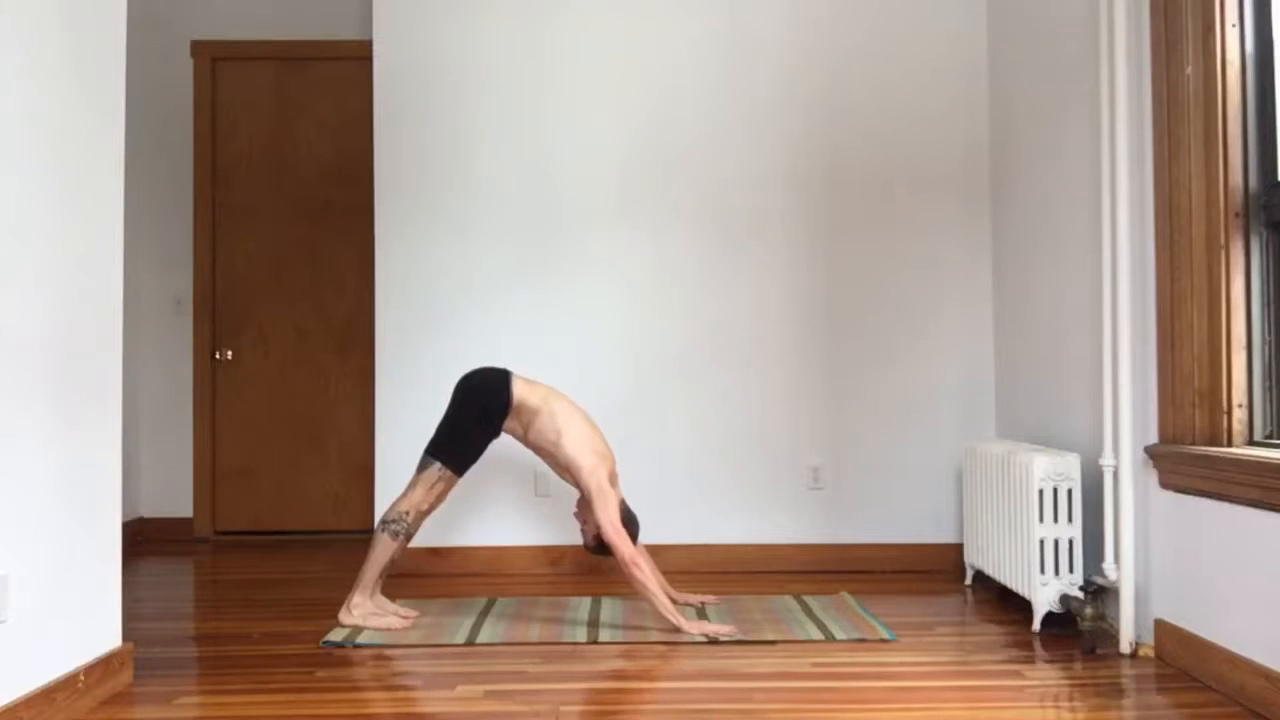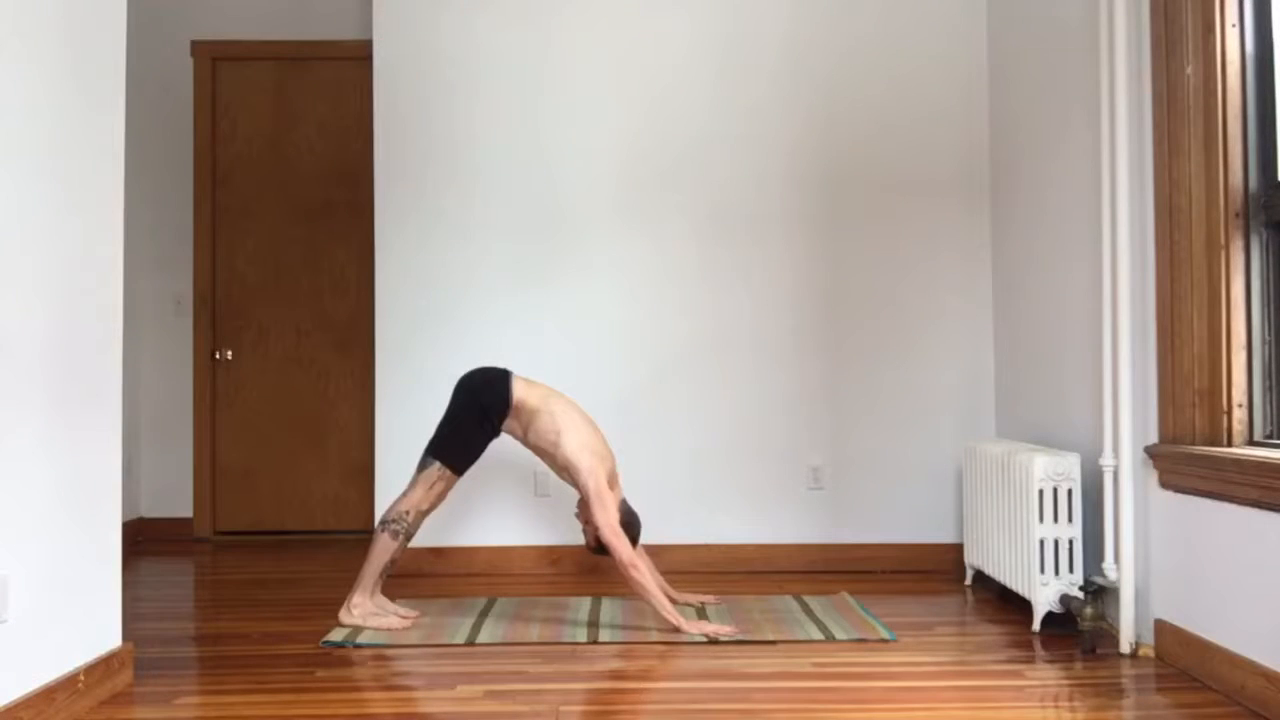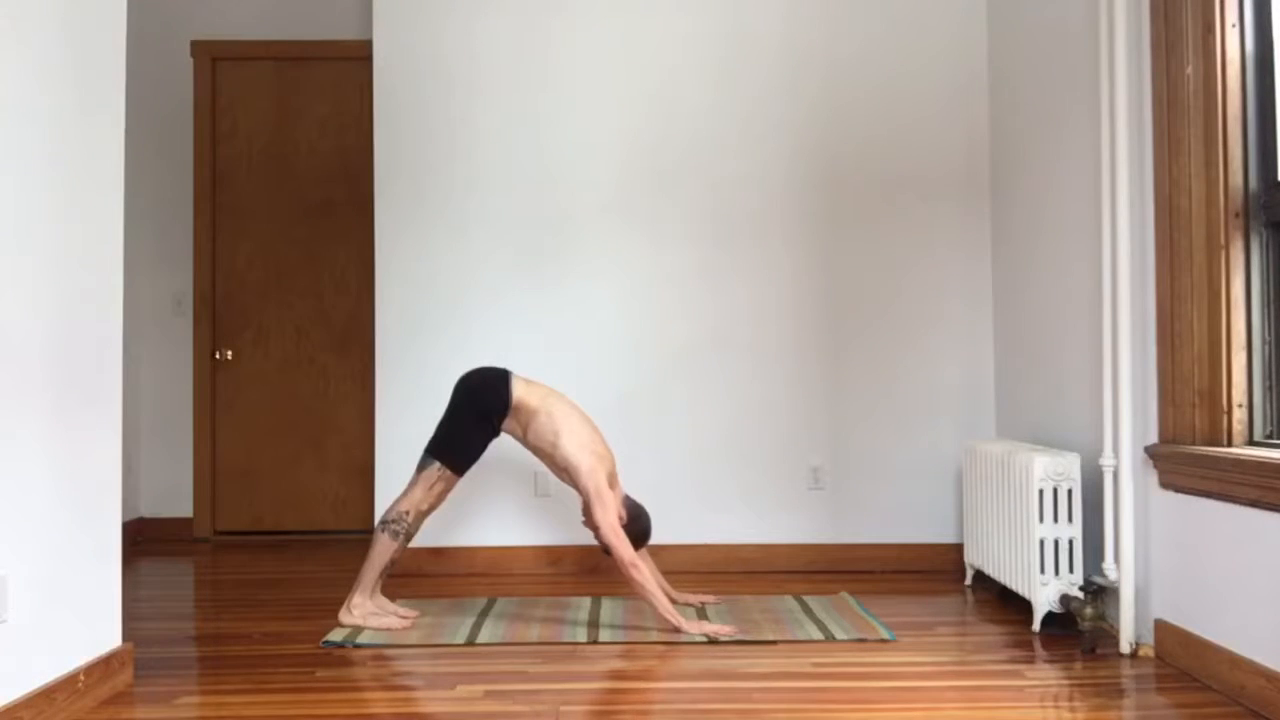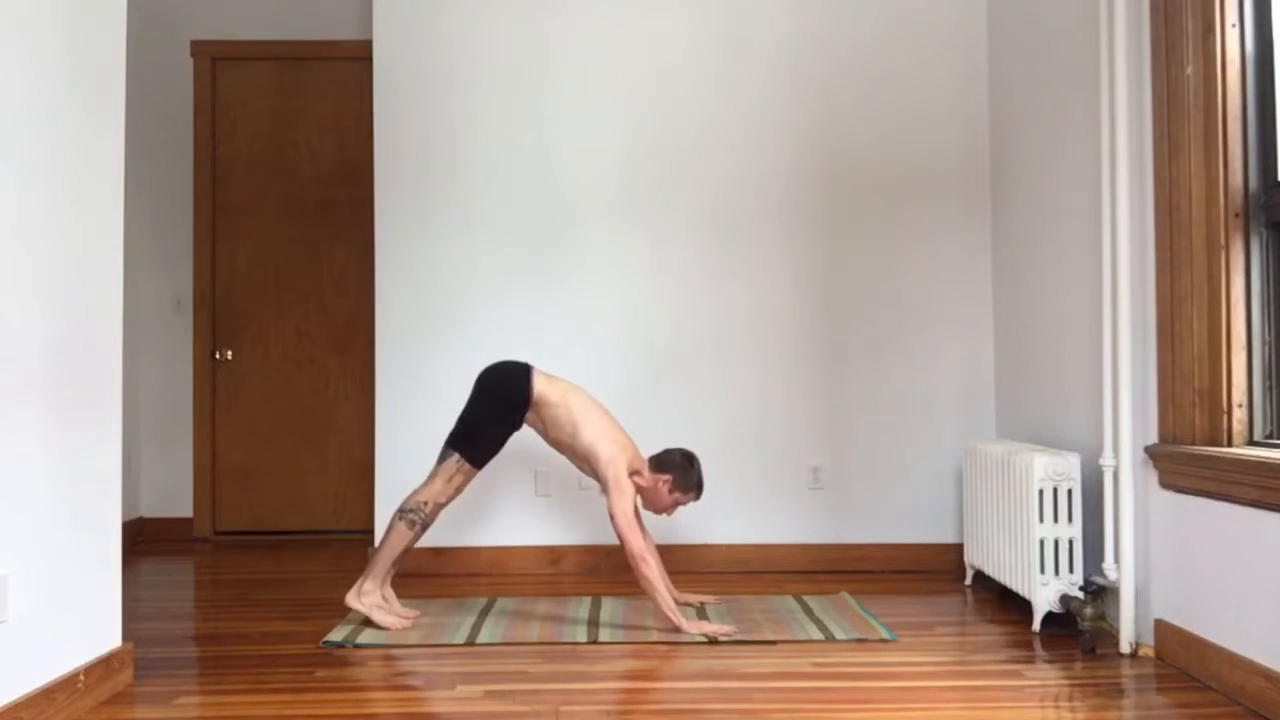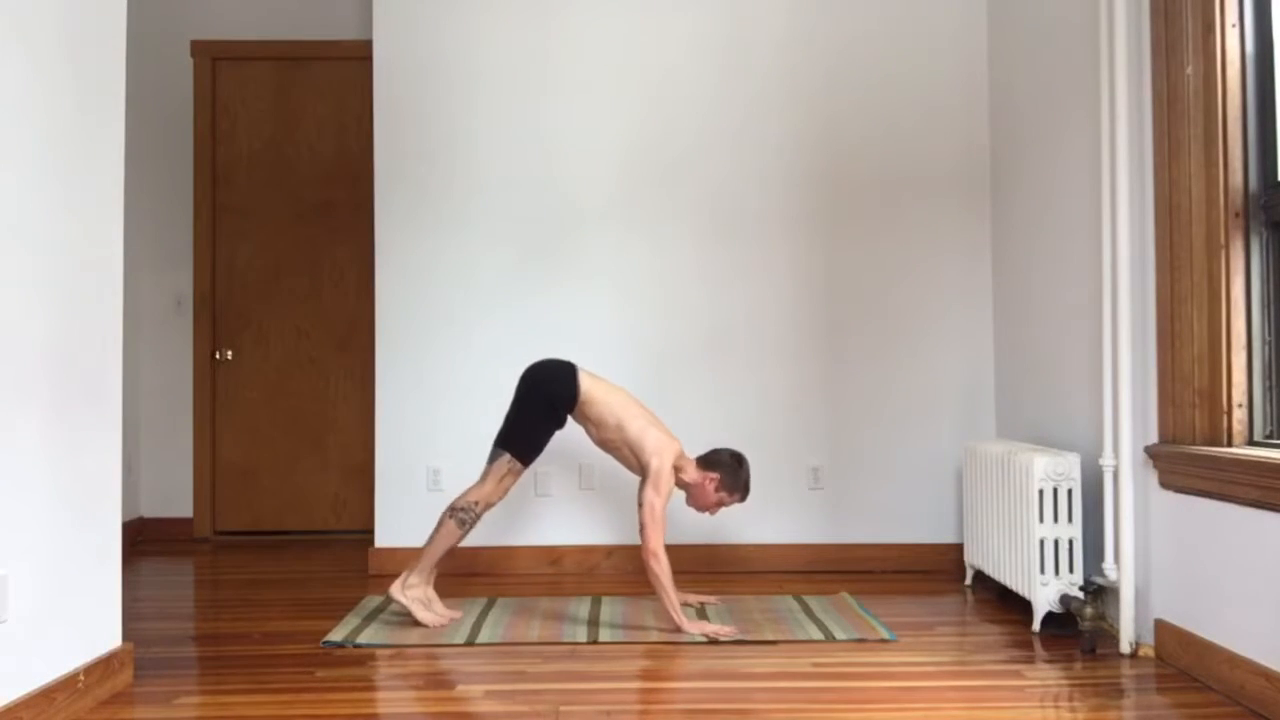
dt=1s
person 1, frame 1
left shoulder: (601, 477)
right shoulder: (597, 482)
left elbow: (632, 548)
right elbow: (630, 559)
left wrist: (673, 594)
right wrist: (681, 622)
left hip: (496, 399)
right hip: (488, 398)
left knee: (425, 497)
right knee: (423, 496)
left ankle: (371, 594)
right ankle: (357, 603)
person 1, frame 2
left shoulder: (603, 480)
right shoulder: (596, 484)
left elbow: (631, 548)
right elbow: (628, 561)
left wrist: (674, 594)
right wrist: (680, 621)
left hip: (496, 398)
right hip: (488, 396)
left knee: (425, 496)
right knee: (422, 495)
left ankle: (371, 593)
right ankle: (358, 602)
person 1, frame 3
left shoulder: (605, 481)
right shoulder: (597, 484)
left elbow: (632, 549)
right elbow: (629, 561)
left wrist: (674, 594)
right wrist: (680, 622)
left hip: (497, 398)
right hip: (488, 396)
left knee: (425, 497)
right knee: (422, 495)
left ankle: (371, 593)
right ankle: (358, 602)
person 1, frame 4
left shoulder: (631, 464)
right shoulder: (618, 468)
left elbow: (642, 538)
right elbow: (637, 553)
left wrist: (674, 594)
right wrist: (681, 621)
left hip: (518, 391)
right hip: (509, 389)
left knee: (444, 491)
right knee: (440, 488)
left ankle: (381, 585)
right ankle: (367, 589)
person 1, frame 5
left shoulder: (667, 459)
right shoulder: (664, 465)
left elbow: (651, 545)
right elbow: (652, 551)
left wrist: (675, 594)
right wrist: (683, 622)
left hip: (558, 386)
right hip: (553, 386)
left knee: (491, 489)
right knee: (491, 489)
left ankle: (423, 581)
right ankle: (412, 583)
